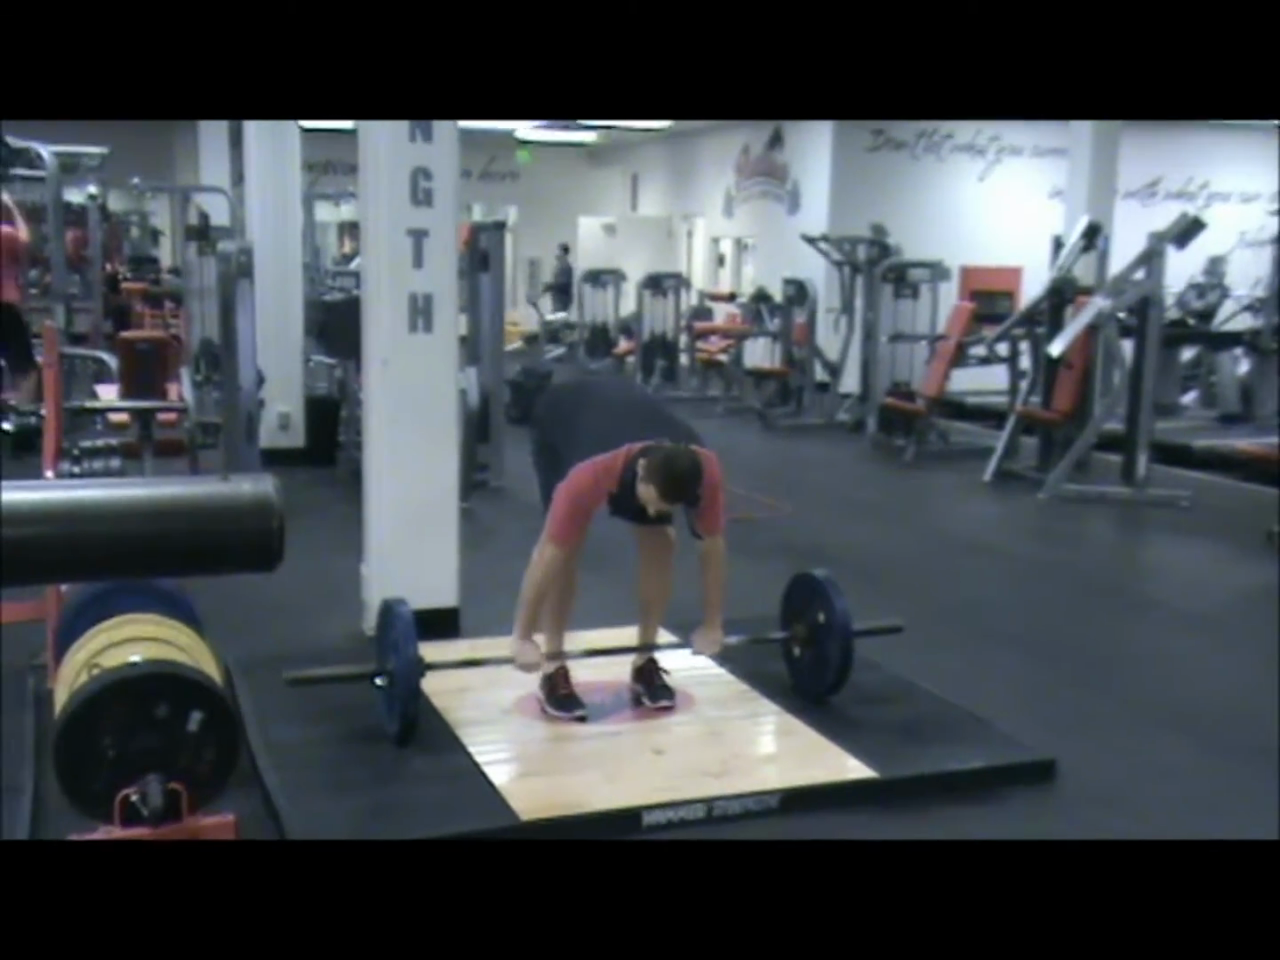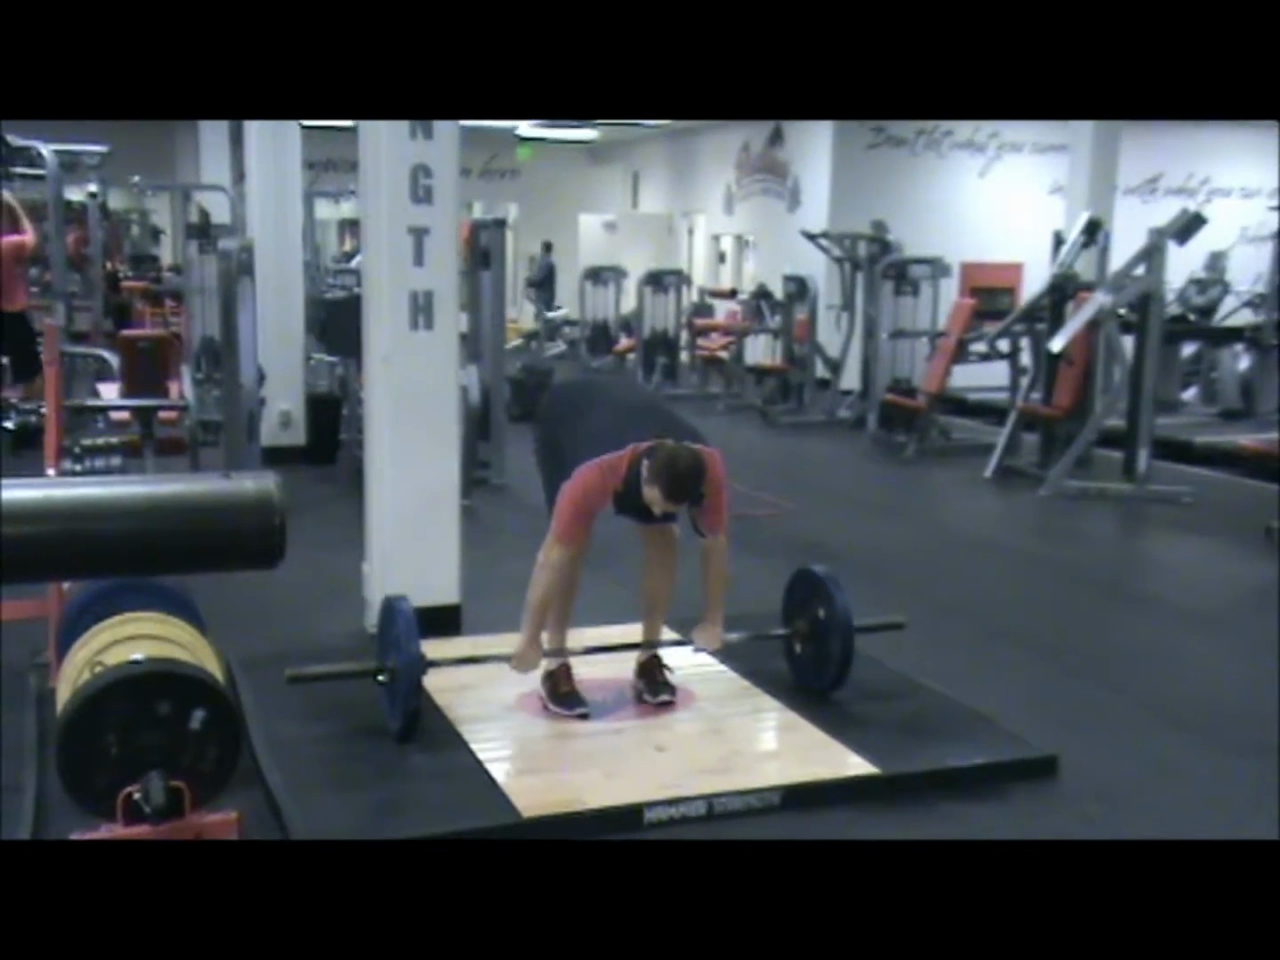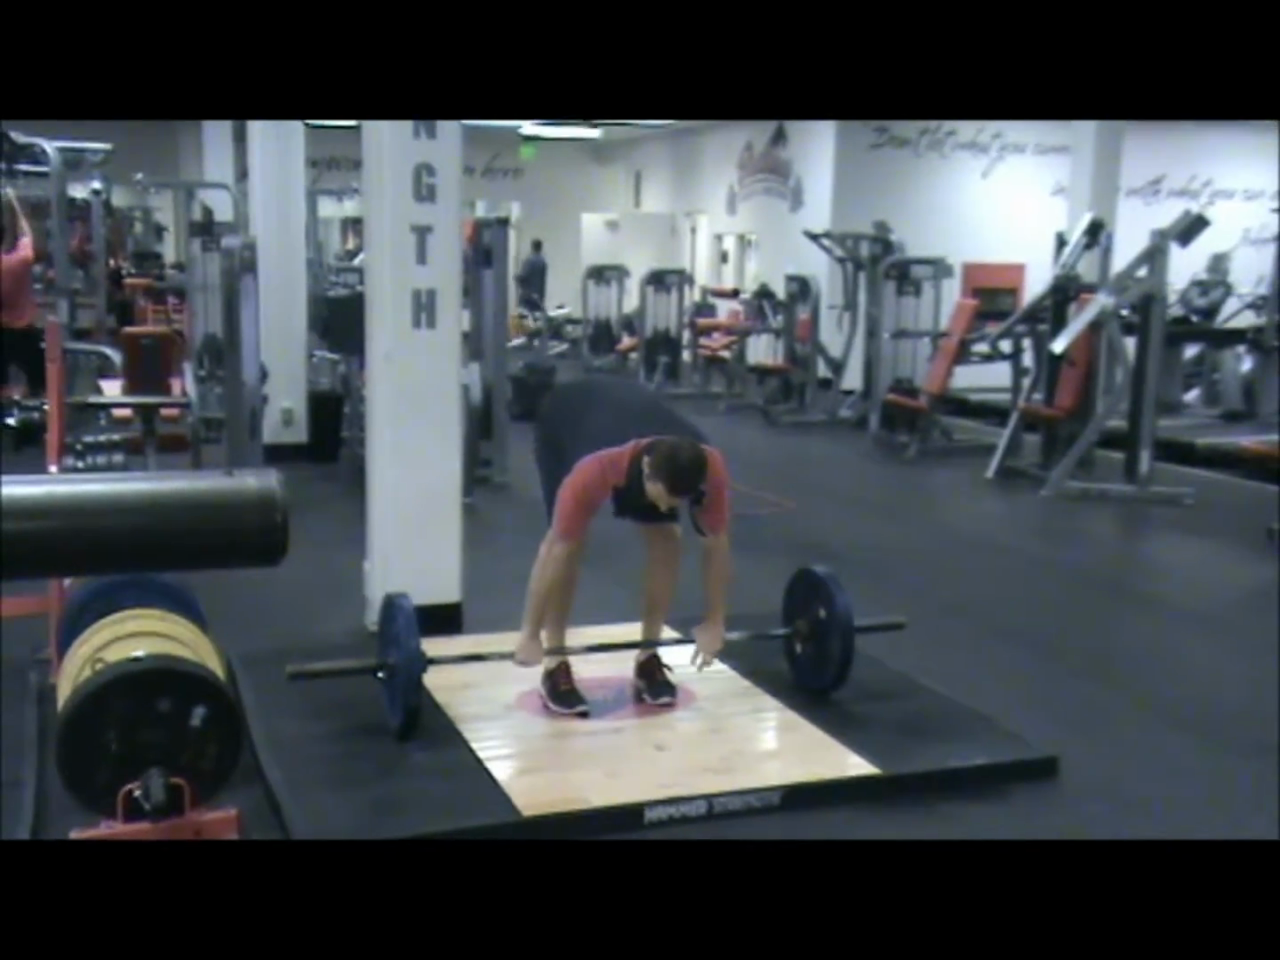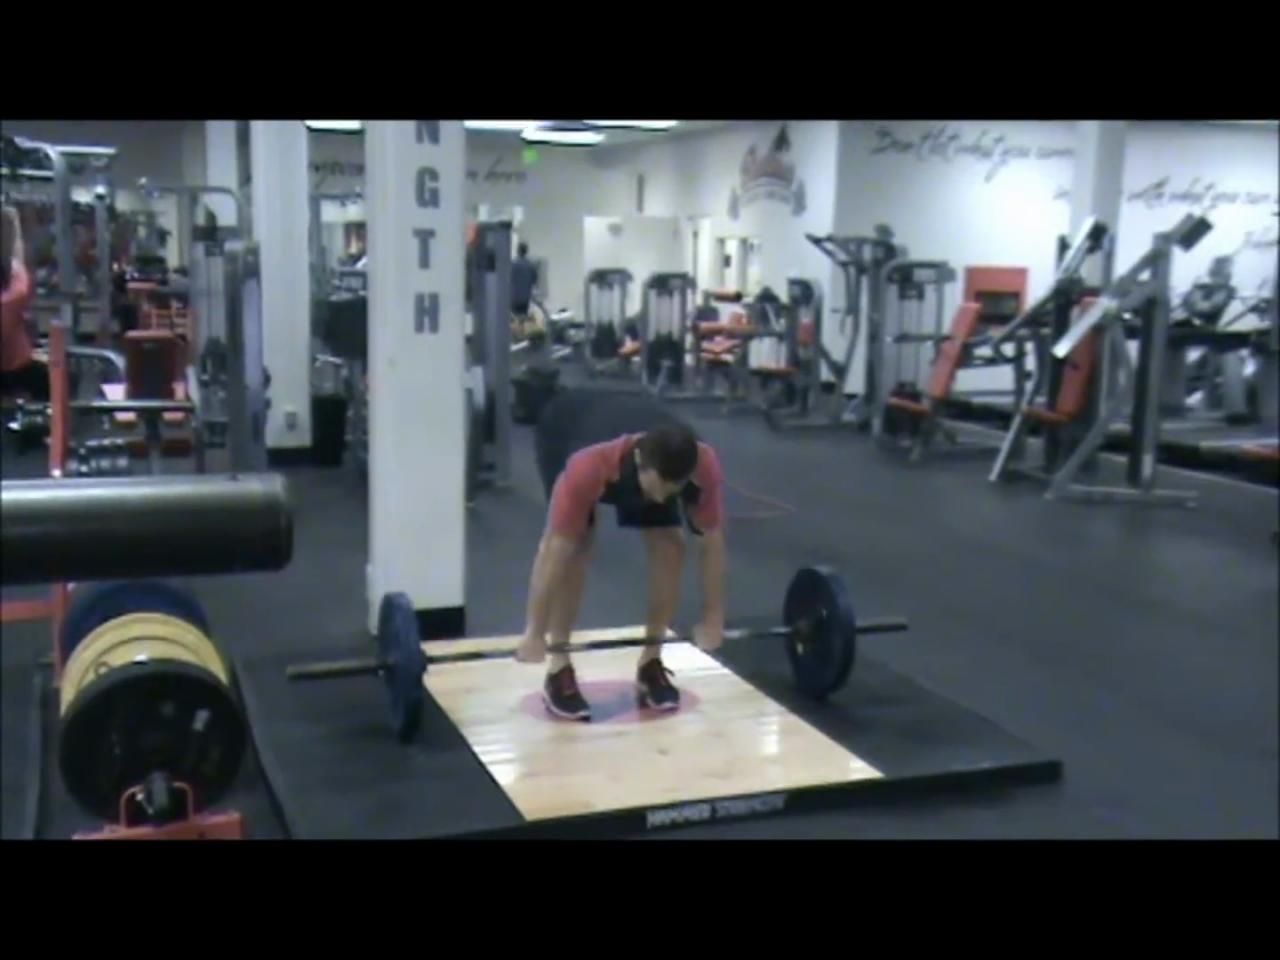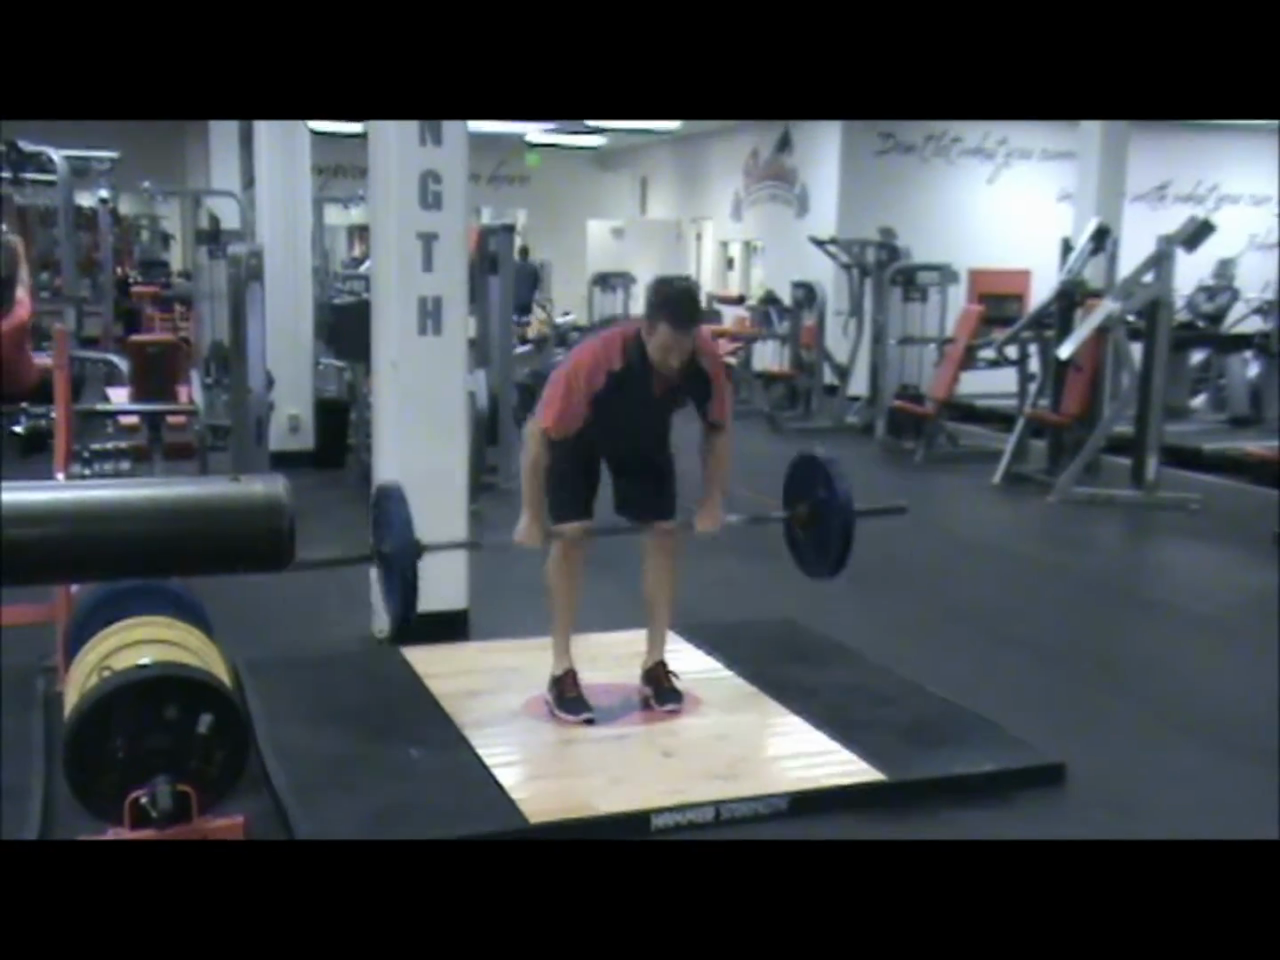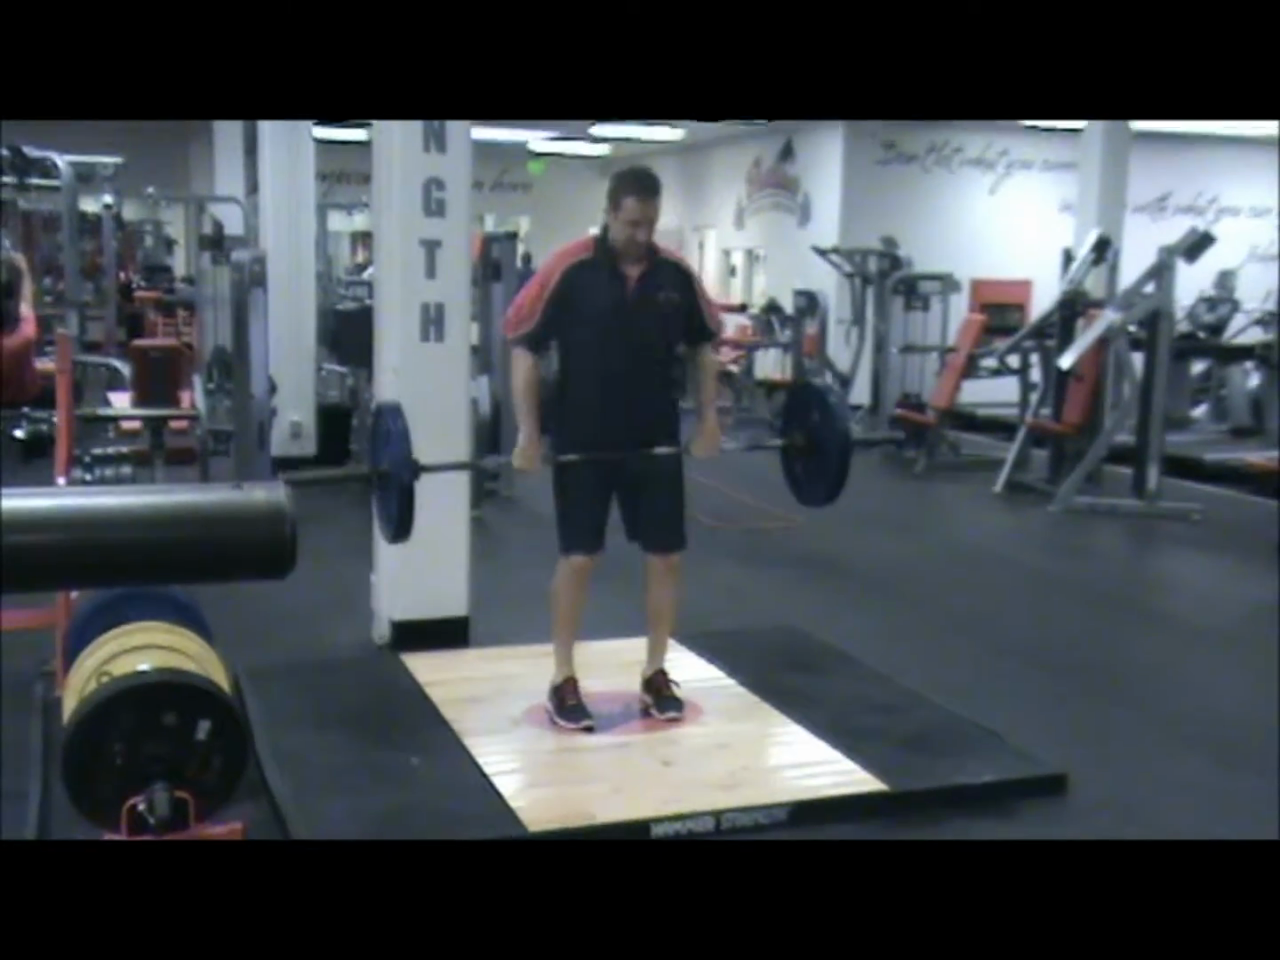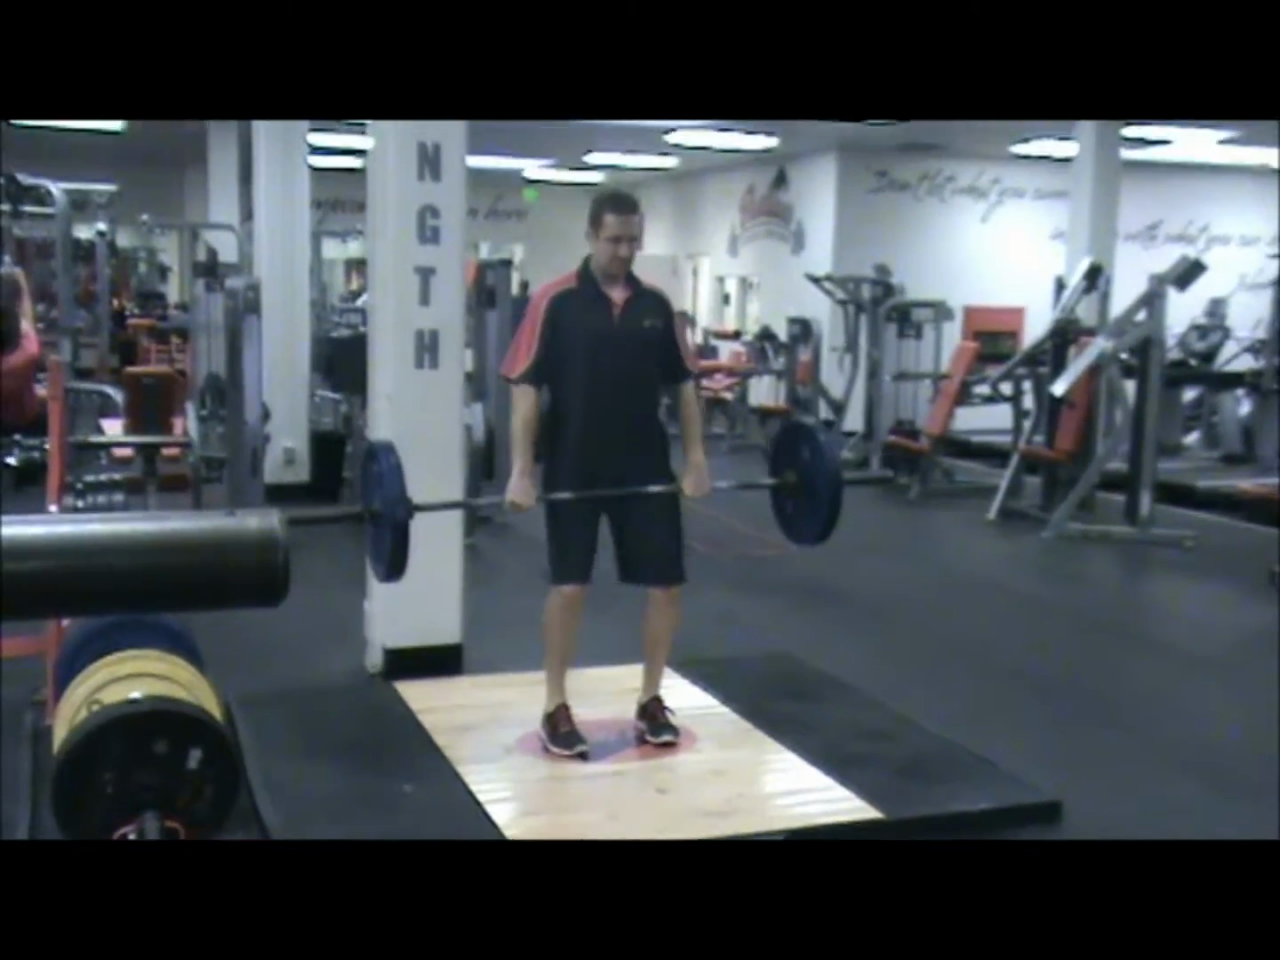
dt=0.4s
person 1, frame 1
left shoulder: (704, 470)
right shoulder: (592, 474)
left elbow: (712, 543)
right elbow: (548, 553)
left wrist: (712, 625)
right wrist: (522, 637)
right hip: (558, 416)
left knee: (661, 542)
right knee: (566, 547)
left ankle: (645, 663)
right ankle: (554, 672)
person 1, frame 2
left shoulder: (708, 468)
right shoulder: (596, 473)
left elbow: (715, 542)
right elbow: (553, 554)
left wrist: (713, 621)
right wrist: (529, 639)
right hip: (562, 415)
left knee: (664, 540)
right knee: (571, 546)
left ankle: (649, 659)
right ankle: (555, 668)
person 1, frame 3
left shoulder: (710, 469)
right shoulder: (595, 470)
left elbow: (717, 541)
right elbow: (554, 550)
left wrist: (714, 622)
right wrist: (530, 634)
right hip: (562, 418)
left knee: (667, 540)
right knee: (570, 543)
left ankle: (648, 659)
right ankle: (555, 667)
person 1, frame 4
left shoulder: (703, 465)
right shoulder: (589, 466)
left elbow: (711, 538)
right elbow: (553, 549)
left wrist: (712, 620)
right wrist: (534, 633)
right hip: (562, 427)
left knee: (671, 544)
right knee: (577, 544)
left ankle: (651, 665)
right ankle: (559, 672)
person 1, frame 5
left shoulder: (705, 360)
right shoulder: (594, 361)
left elbow: (718, 429)
right elbow: (538, 433)
left wrist: (712, 502)
right wrist: (532, 515)
left hip: (644, 437)
right hip: (577, 431)
left knee: (663, 539)
right knee: (571, 537)
left ankle: (654, 667)
right ankle: (562, 674)
person 1, frame 6
left shoulder: (676, 273)
right shoulder: (567, 269)
left elbow: (703, 344)
right elbow: (524, 347)
left wrist: (708, 419)
right wrist: (528, 433)
left hip: (655, 439)
right hip: (582, 440)
left knee: (666, 555)
right knee: (578, 558)
left ankle: (655, 675)
right ankle: (562, 682)
person 1, frame 7
left shoulder: (656, 305)
right shoulder: (555, 301)
left elbow: (681, 382)
right elbow: (526, 386)
left wrist: (695, 456)
right wrist: (521, 470)
left hip: (647, 468)
right hip: (574, 471)
left knee: (666, 585)
right knee: (569, 587)
left ankle: (650, 702)
right ankle: (555, 709)
